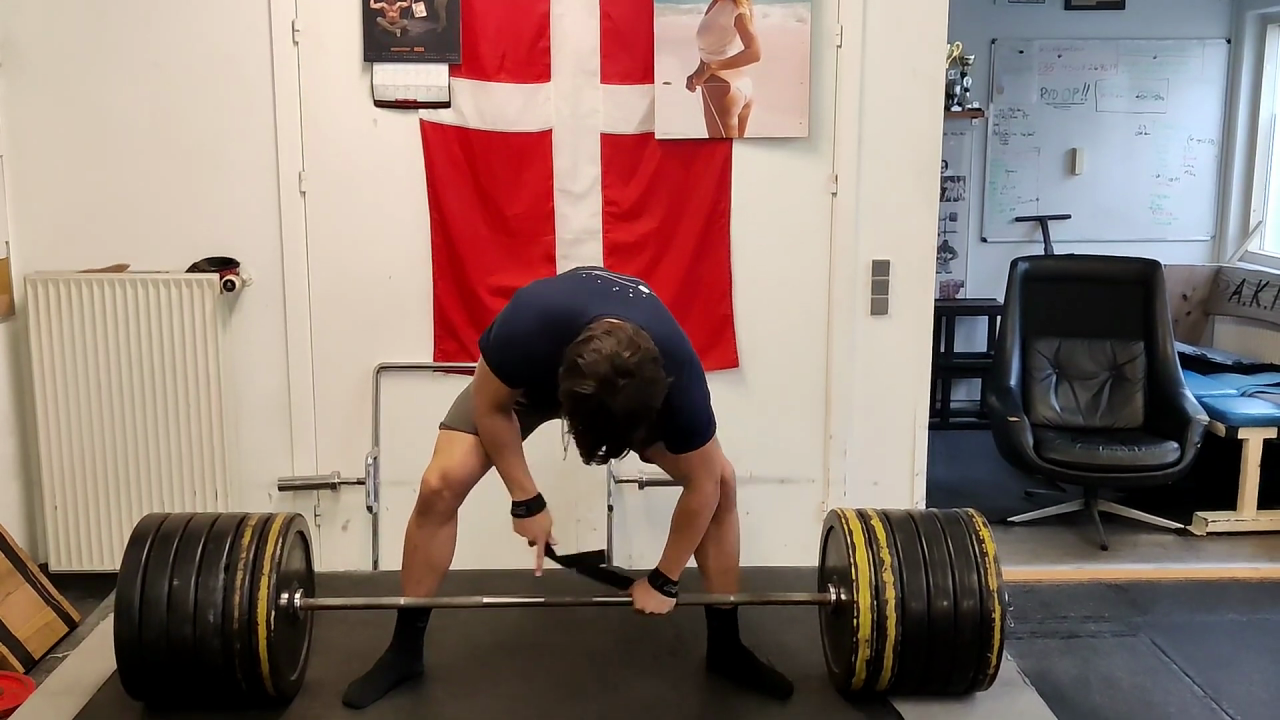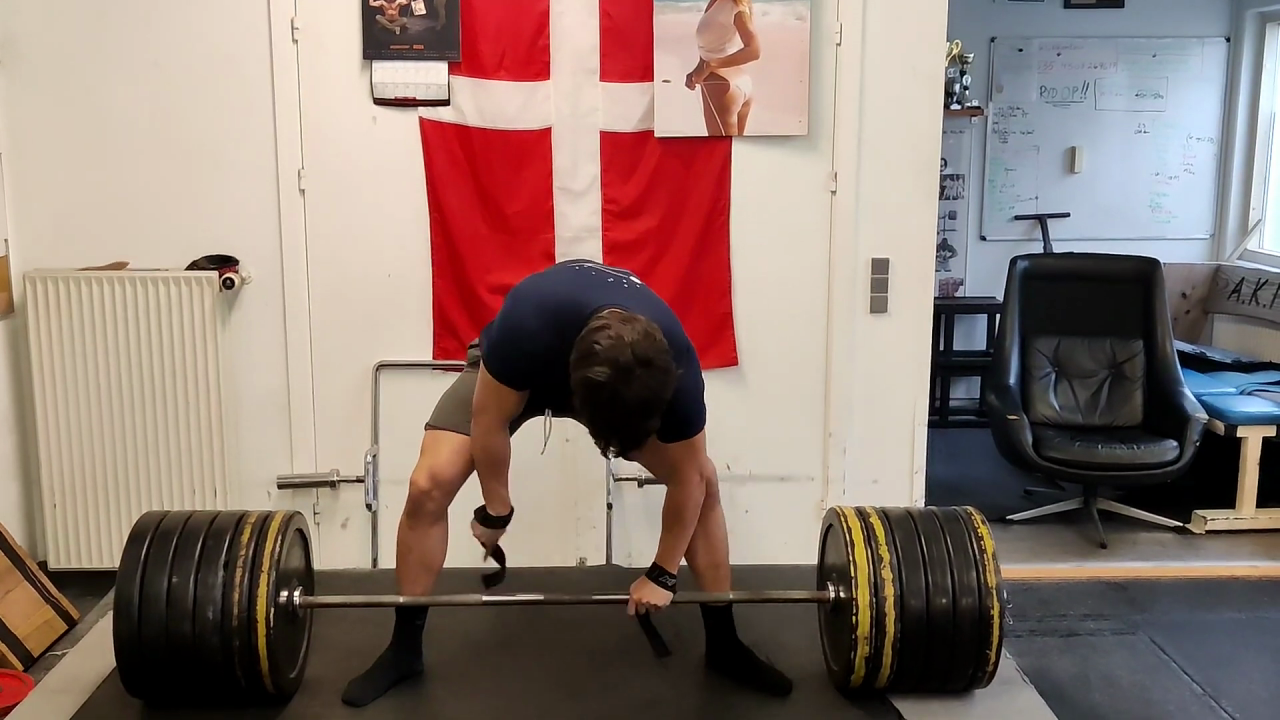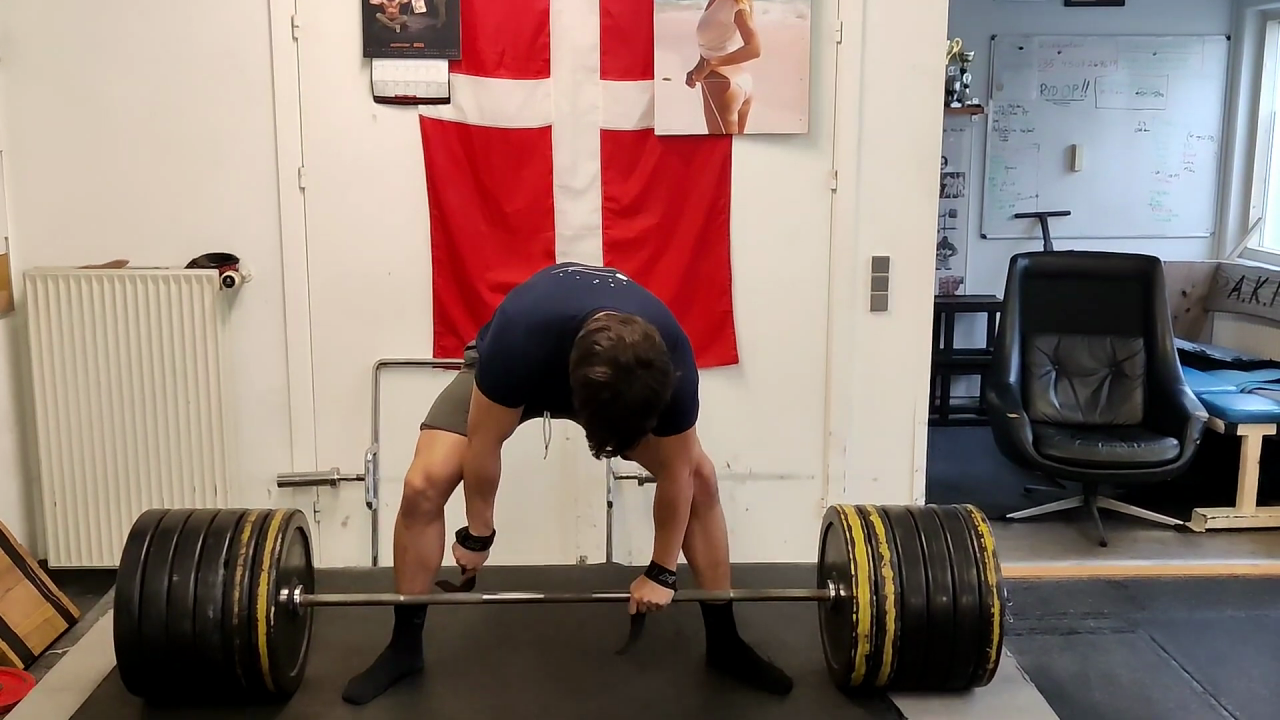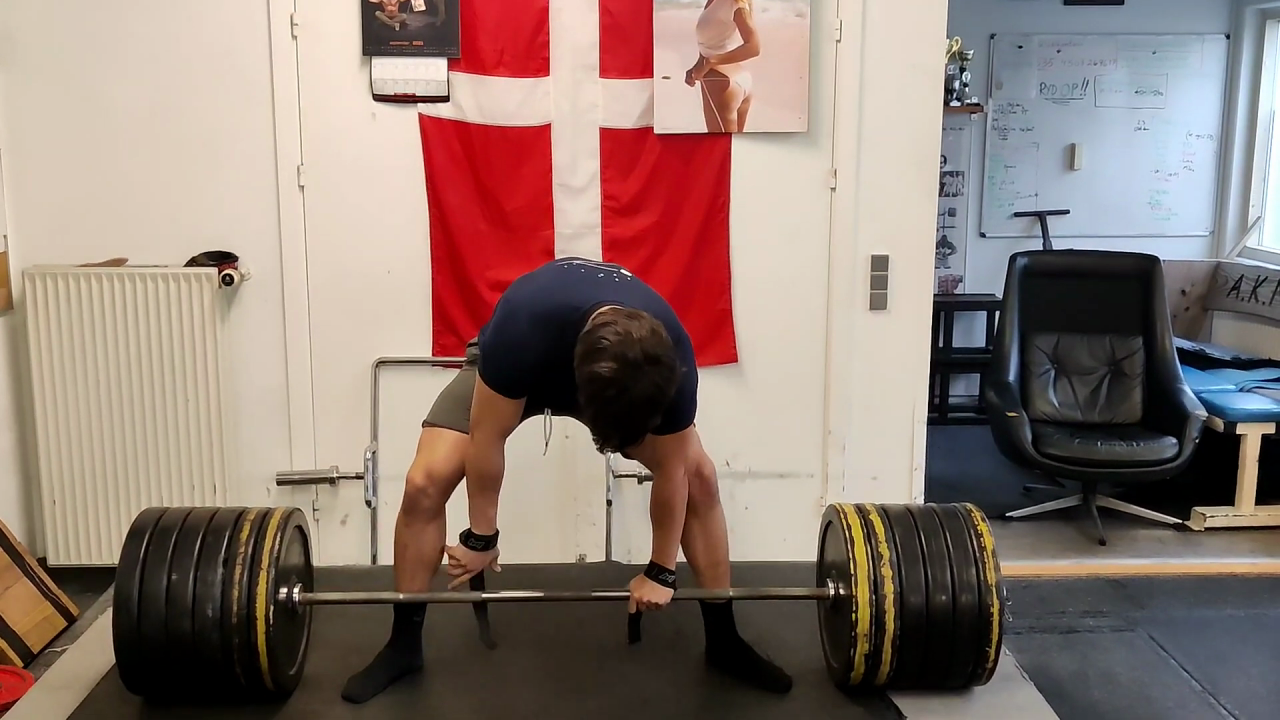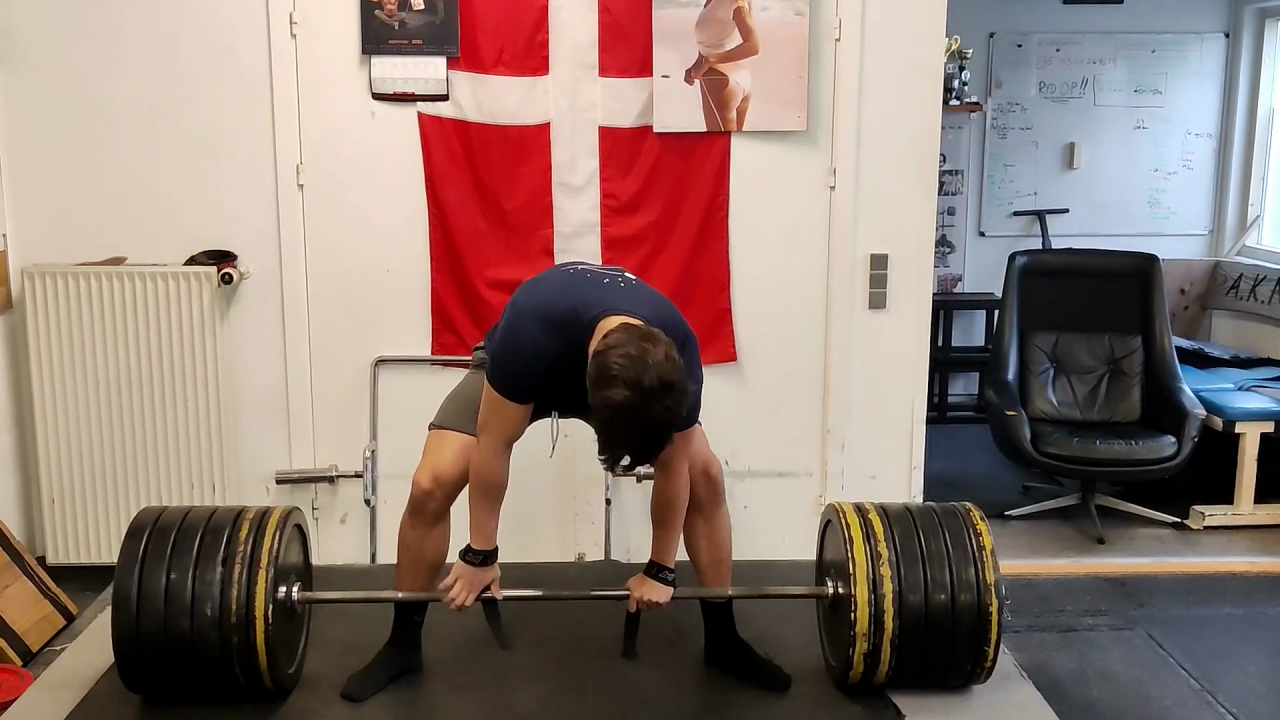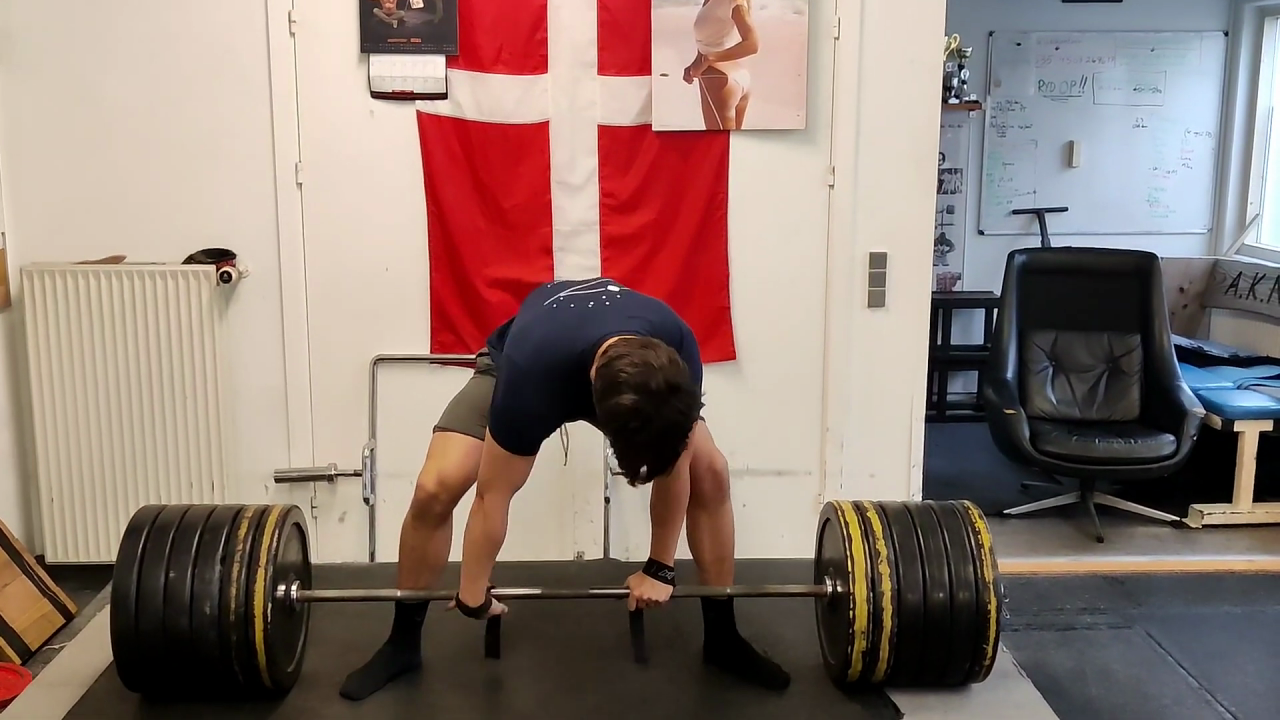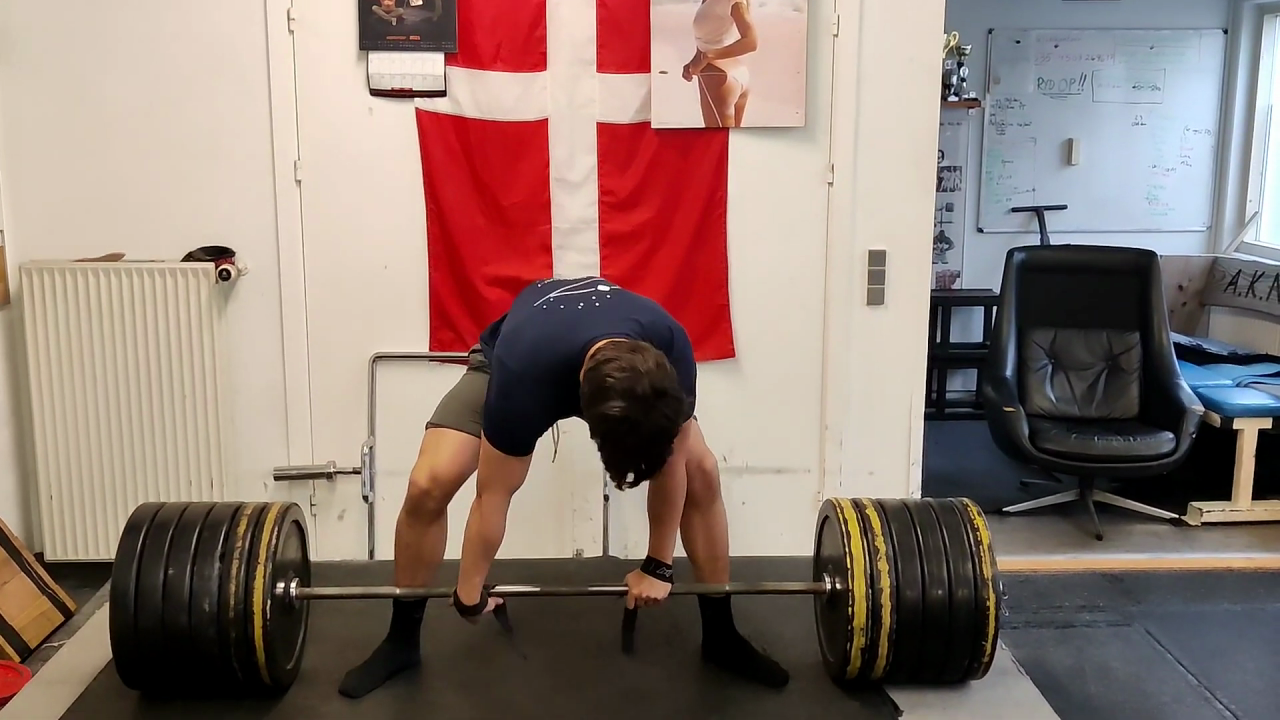
dt=0.2s
person 1, frame 1
left shoulder: (677, 374)
right shoulder: (529, 324)
left elbow: (703, 486)
right elbow: (490, 407)
left wrist: (665, 580)
right wrist: (527, 503)
right hip: (532, 371)
left knee: (722, 481)
right knee: (440, 484)
left ankle: (725, 645)
right ankle: (406, 648)
person 1, frame 2
left shoulder: (673, 366)
right shoulder: (529, 320)
left elbow: (688, 479)
right elbow: (488, 424)
left wrist: (662, 574)
right wrist: (496, 512)
right hip: (509, 374)
left knee: (704, 478)
right knee: (429, 485)
left ankle: (723, 643)
right ankle: (405, 646)
person 1, frame 3
left shoulder: (669, 361)
right shoulder: (521, 334)
left elbow: (677, 473)
right elbow: (483, 447)
left wrist: (661, 571)
right wrist: (478, 535)
right hip: (506, 374)
left knee: (700, 476)
right knee: (424, 485)
left ankle: (724, 642)
right ankle: (404, 646)
person 1, frame 4
left shoulder: (670, 359)
right shoulder: (525, 322)
left elbow: (670, 472)
right elbow: (486, 440)
left wrist: (660, 571)
right wrist: (482, 538)
right hip: (514, 366)
left knee: (698, 476)
right knee: (425, 483)
left ankle: (723, 640)
right ankle: (404, 644)
person 1, frame 5
left shoulder: (676, 362)
right shoulder: (533, 330)
left elbow: (673, 470)
right elbow: (493, 449)
left wrist: (661, 569)
right wrist: (480, 553)
right hip: (521, 372)
left knee: (705, 474)
right knee: (431, 485)
left ankle: (722, 638)
right ankle: (403, 643)
person 1, frame 6
left shoulder: (678, 355)
right shoulder: (531, 371)
left elbow: (674, 469)
right elbow: (495, 494)
left wrist: (660, 567)
right wrist: (473, 596)
right hip: (514, 371)
left knee: (709, 472)
right knee: (435, 488)
left ankle: (723, 638)
right ankle: (403, 642)
person 1, frame 7
left shoulder: (669, 352)
right shoulder: (523, 376)
left elbow: (671, 465)
right elbow: (493, 498)
left wrist: (658, 566)
right wrist: (469, 596)
right hip: (505, 361)
left knee: (701, 470)
right knee: (428, 484)
left ankle: (720, 636)
right ankle: (402, 640)
